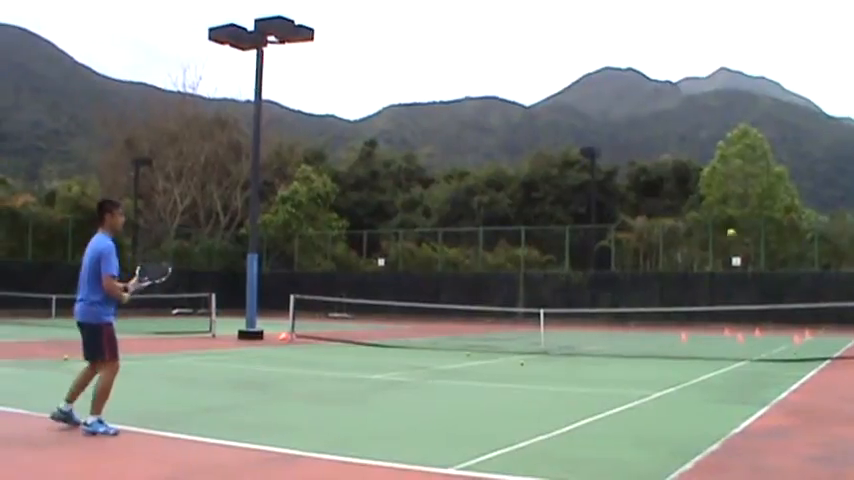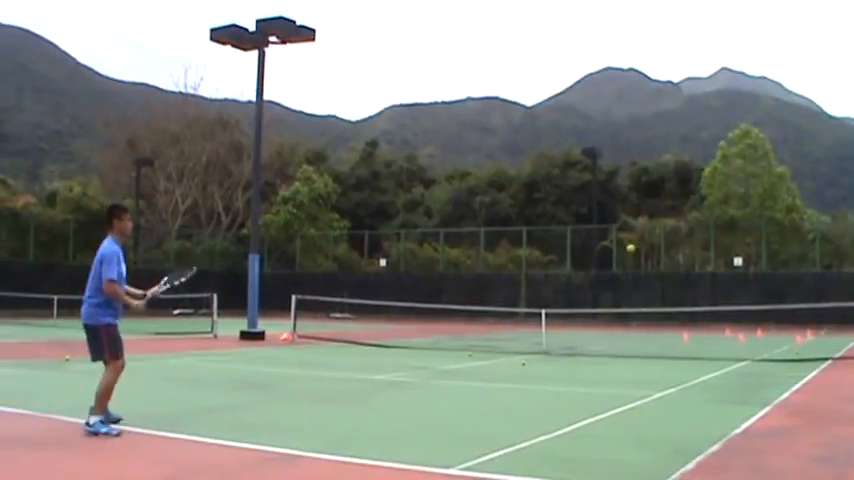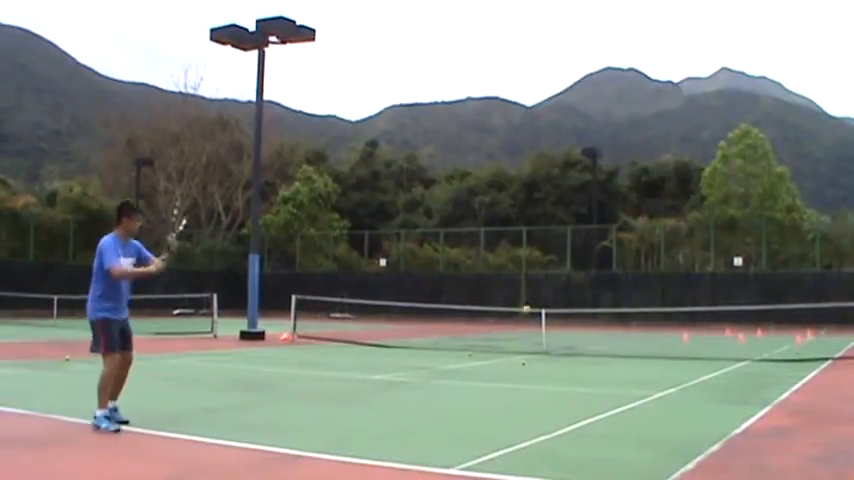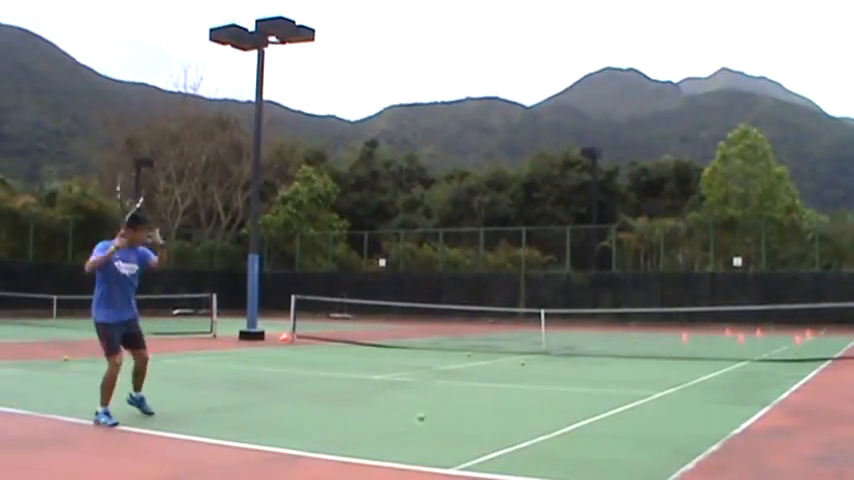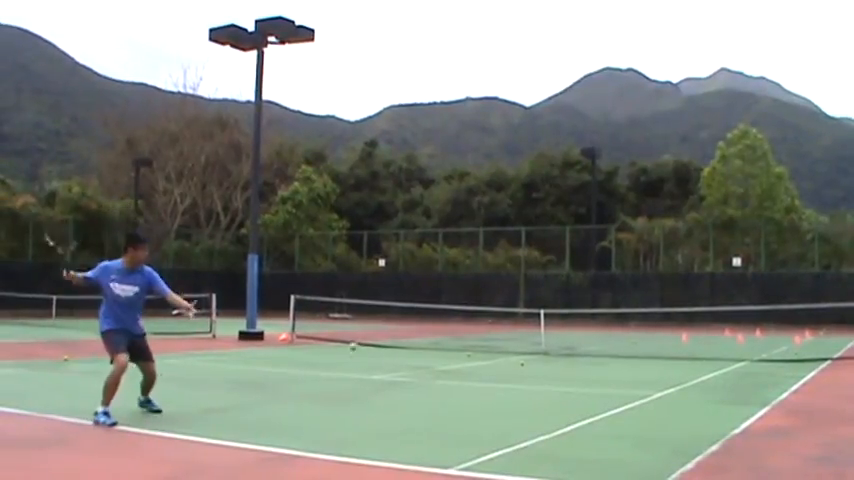
dt=0.2s
person 1, frame 1
left shoulder: (96, 242)
right shoulder: (106, 246)
right elbow: (107, 283)
left wrist: (125, 287)
right wrist: (124, 296)
left hip: (87, 312)
right hip: (97, 315)
left knee: (96, 365)
right knee: (111, 366)
left ankle: (65, 409)
right ankle: (93, 420)
person 1, frame 2
left shoulder: (117, 250)
right shoulder: (109, 251)
left elbow: (119, 285)
right elbow: (108, 288)
left wrist: (142, 293)
right wrist: (132, 304)
left hip: (108, 318)
right hip: (98, 317)
left knee: (118, 364)
right knee: (113, 365)
left ankle: (100, 409)
right ankle: (95, 420)
person 1, frame 3
left shoulder: (134, 245)
right shoulder: (107, 243)
left elbow: (156, 264)
right elbow: (118, 272)
right wrist: (149, 270)
left hip: (121, 313)
right hip: (102, 312)
left knee: (126, 359)
right knee: (113, 361)
left ankle: (111, 406)
right ankle: (101, 414)
person 1, frame 4
left shoulder: (141, 252)
right shoulder: (104, 247)
left elbow: (159, 264)
right elbow: (89, 267)
left wrist: (161, 246)
right wrist: (113, 250)
left hip: (129, 316)
right hip: (106, 317)
left knee: (143, 358)
right knee: (116, 362)
left ankle: (136, 395)
right ankle: (103, 410)
person 1, frame 5
left shoulder: (148, 274)
right shoulder: (106, 268)
left elbow: (169, 295)
right elbow: (84, 279)
left wrist: (188, 307)
right wrist: (72, 276)
left hip: (135, 329)
right hip: (112, 327)
left knee: (151, 371)
right knee: (121, 363)
left ankle: (144, 399)
right ankle: (102, 411)
